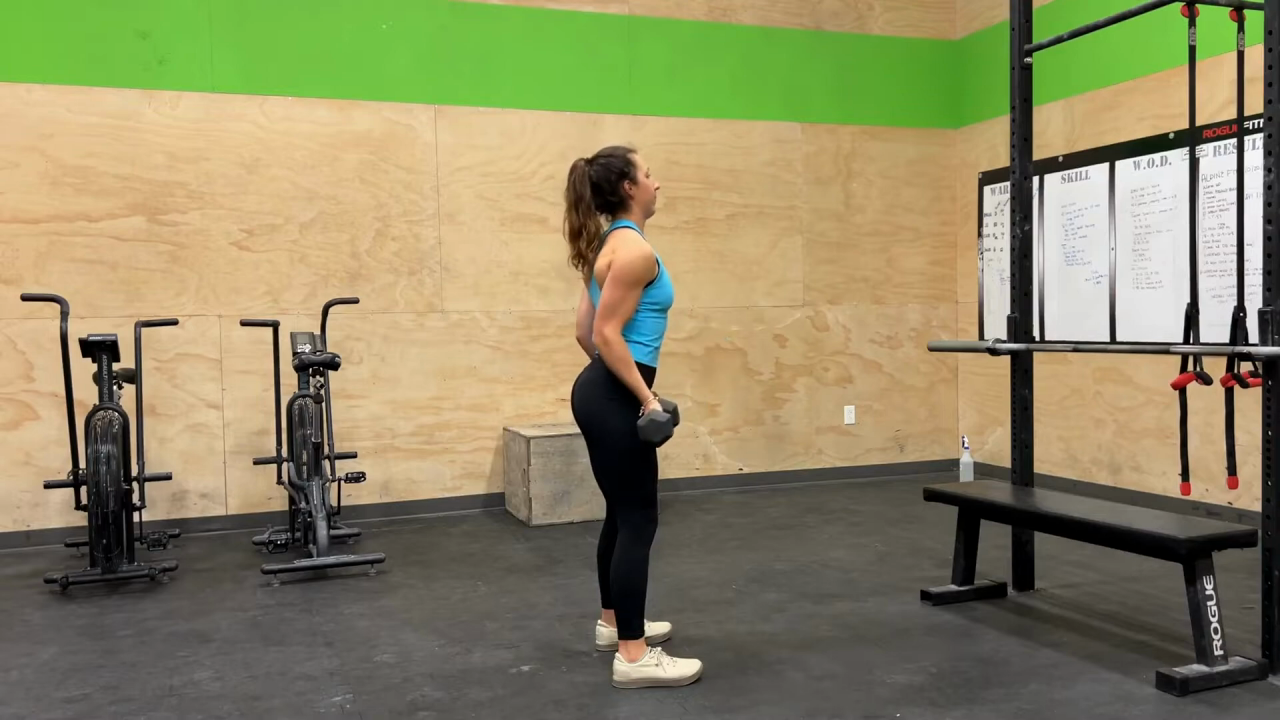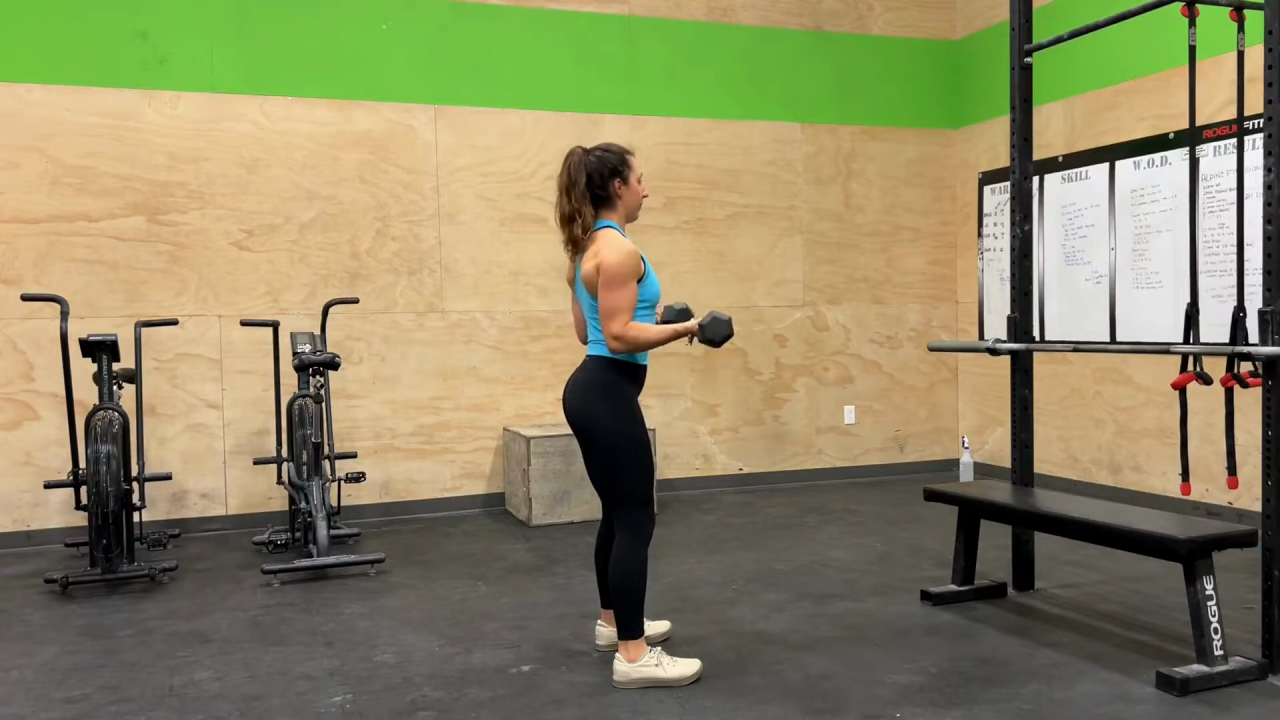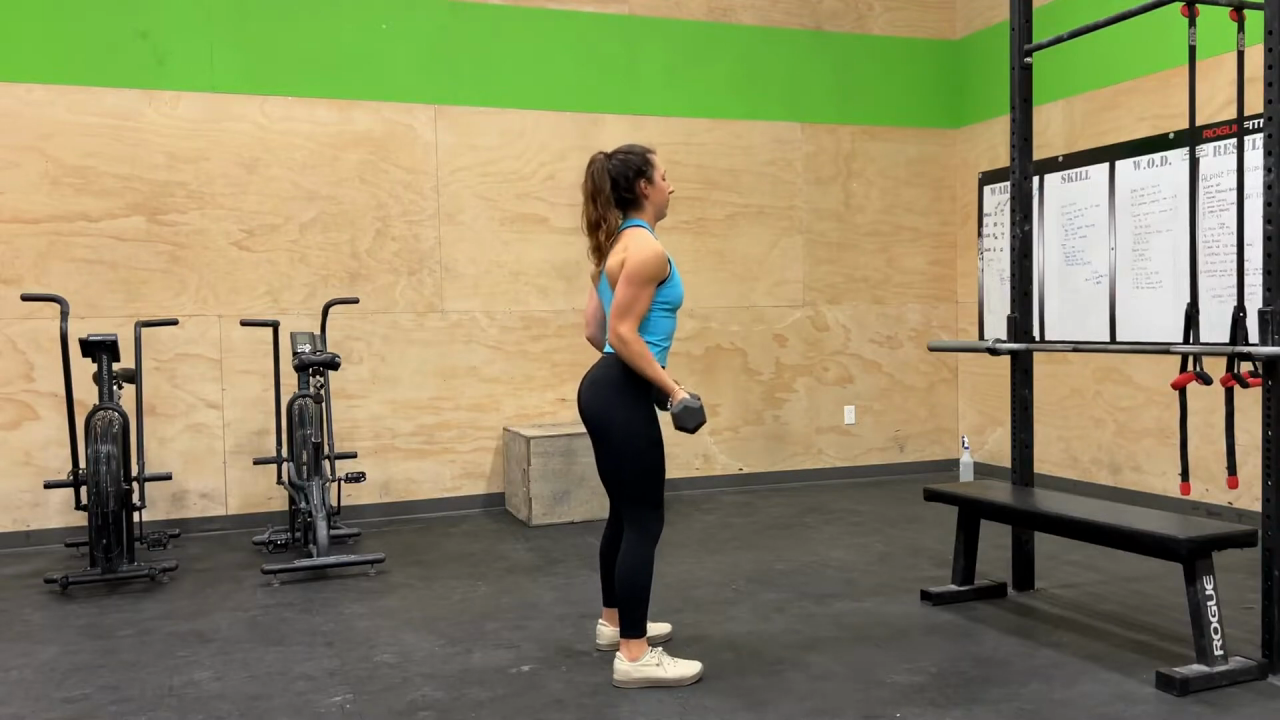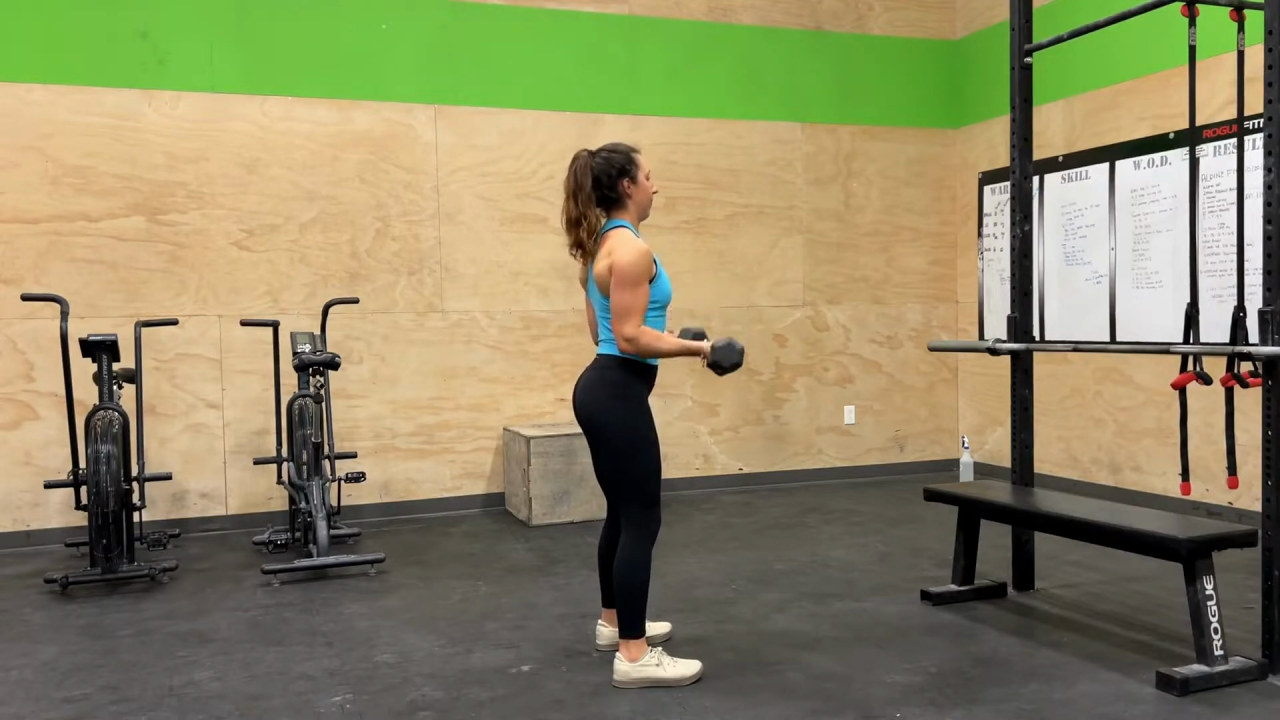
dt=0.7s
person 1, frame 1
left shoulder: (610, 245)
right shoulder: (635, 250)
left elbow: (585, 331)
right elbow: (608, 334)
right wrist: (646, 397)
left hip: (599, 391)
right hip: (615, 399)
left knee: (620, 515)
right knee: (637, 521)
left ankle: (613, 622)
right ankle: (633, 656)
person 1, frame 2
left shoulder: (589, 246)
right shoulder: (618, 248)
right elbow: (618, 335)
left wrist: (655, 321)
right wrist: (684, 328)
left hip: (591, 388)
right hip: (608, 394)
left knee: (617, 513)
right knee: (634, 521)
left ankle: (613, 622)
right ankle: (632, 656)
person 1, frame 3
left shoulder: (616, 244)
right shoulder: (645, 248)
right elbow: (624, 334)
right wrist: (670, 386)
left hip: (605, 388)
right hip: (623, 396)
left knee: (624, 513)
right knee: (643, 521)
left ankle: (614, 621)
right ankle: (634, 656)
person 1, frame 4
left shoulder: (602, 245)
right shoulder: (629, 248)
right elbow: (629, 337)
left wrist: (669, 341)
right wrist: (697, 347)
left hip: (600, 388)
right hip: (618, 396)
left knee: (622, 513)
right knee: (641, 521)
left ankle: (613, 622)
right ankle: (634, 656)
